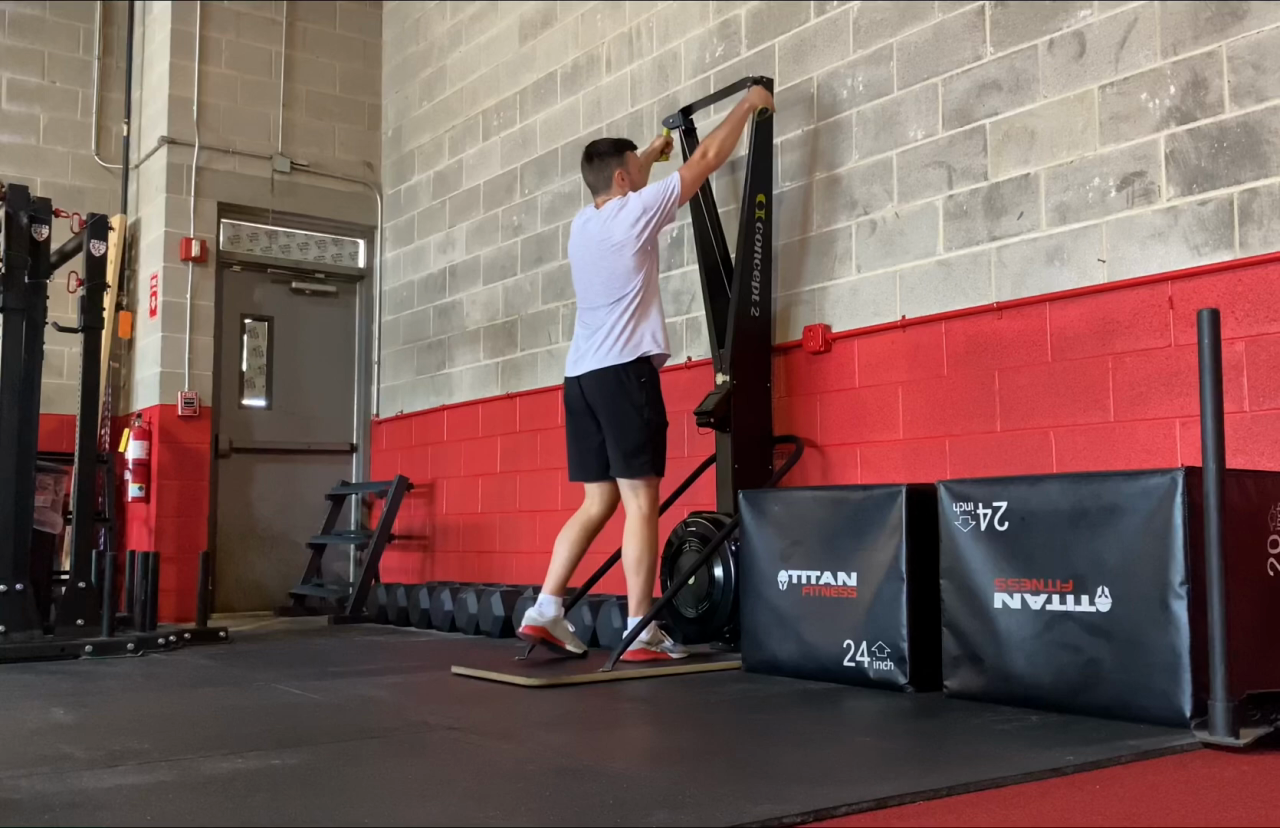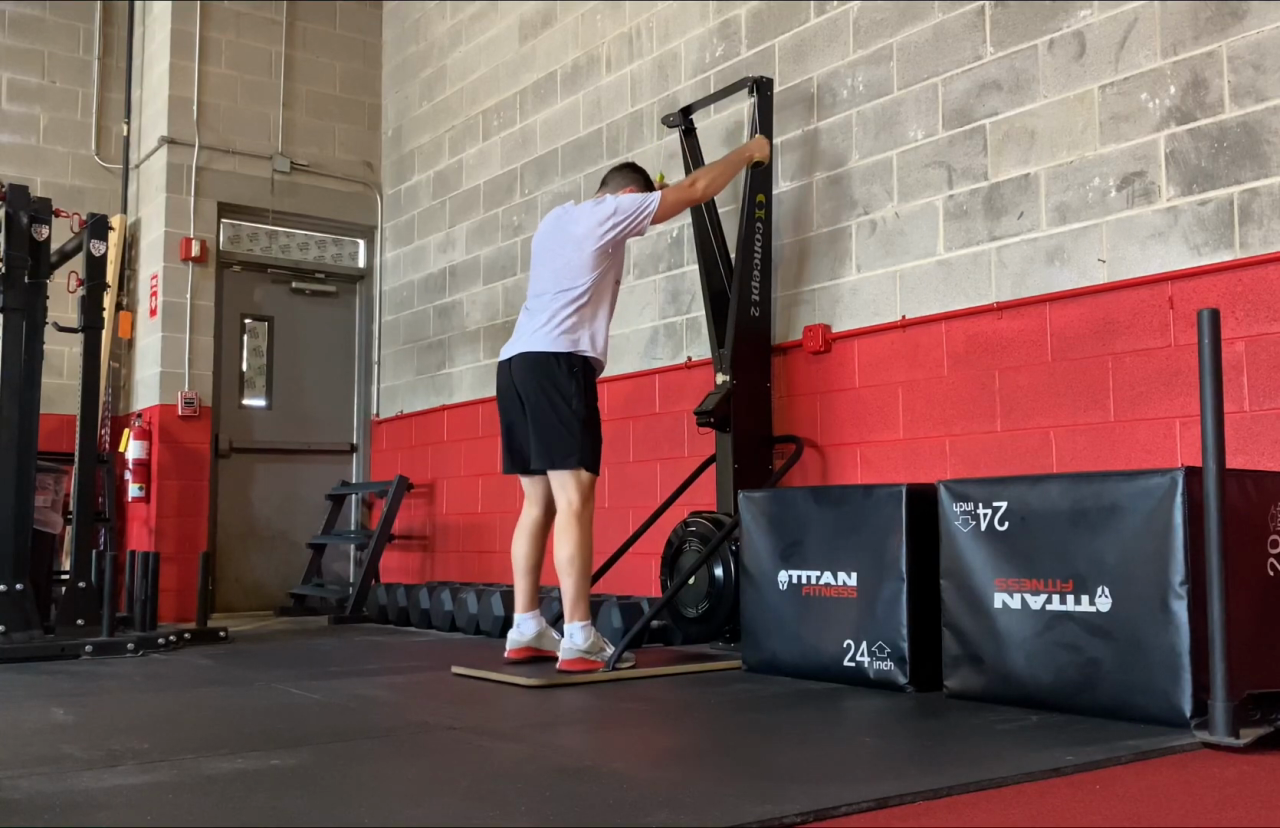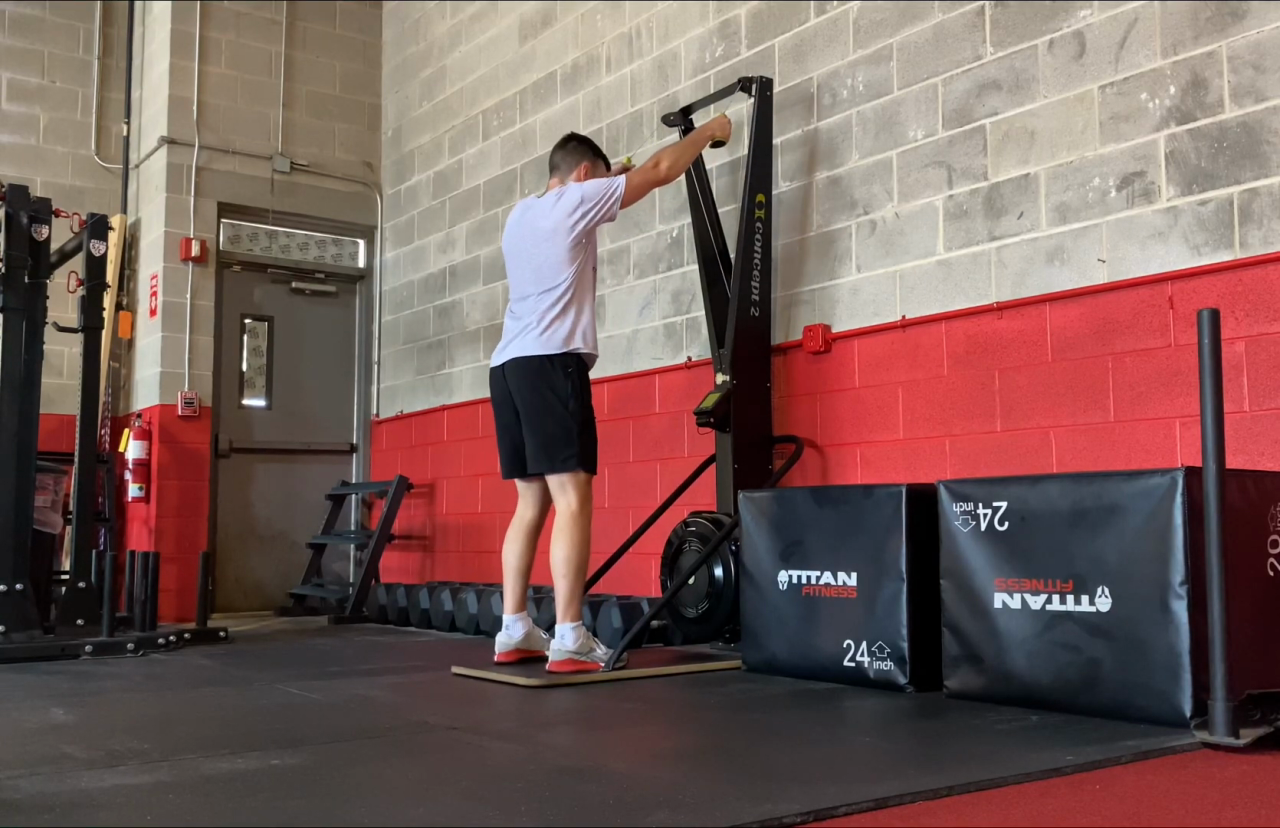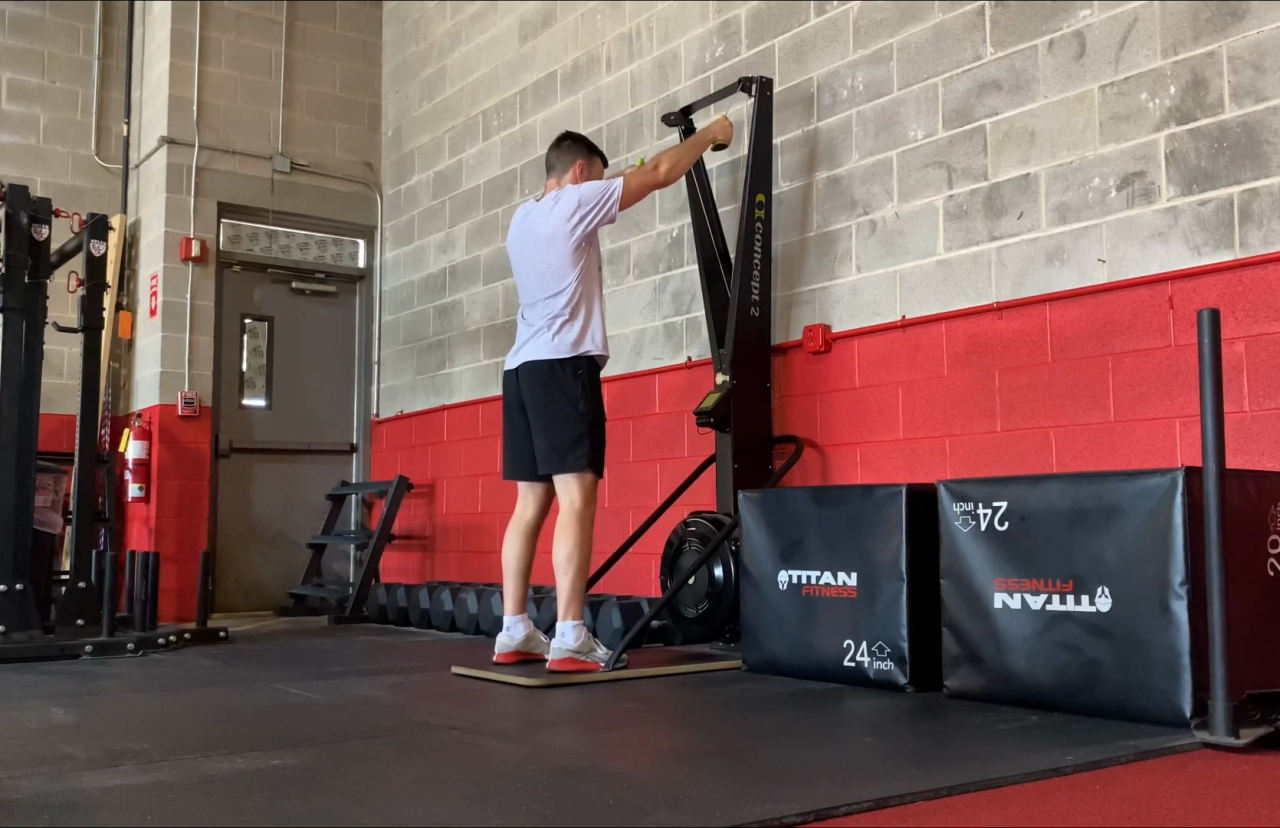
dt=1s
person 1, frame 1
left shoulder: (581, 224)
right shoulder: (634, 213)
right elbow: (708, 159)
left wrist: (649, 154)
right wrist: (748, 104)
left hip: (581, 376)
right hip: (624, 372)
left knee: (596, 503)
right knee: (641, 502)
left ankle: (545, 610)
right ankle: (641, 633)
person 1, frame 2
left shoulder: (557, 217)
right shoulder: (610, 211)
right elbow: (695, 189)
left wrist: (647, 191)
right wrist: (748, 152)
left hip: (516, 362)
right hip: (556, 361)
left knee: (539, 502)
right knee: (573, 499)
left ankle: (526, 626)
right ankle: (579, 640)
person 1, frame 3
left shoulder: (521, 213)
right shoulder: (577, 199)
right elbow: (660, 170)
left wrist: (609, 177)
right wrist: (709, 130)
left hip: (507, 367)
right hip: (551, 364)
left knee: (532, 504)
right knee: (572, 500)
left ankle: (515, 630)
right ankle: (570, 640)
person 1, frame 4
left shoulder: (524, 217)
right shoulder: (574, 202)
right elbow: (661, 172)
left wrist: (653, 162)
right wrist: (711, 133)
left hip: (523, 368)
right hip: (563, 364)
left knee: (531, 503)
right knee: (576, 499)
left ankle: (515, 632)
right ankle: (570, 639)
